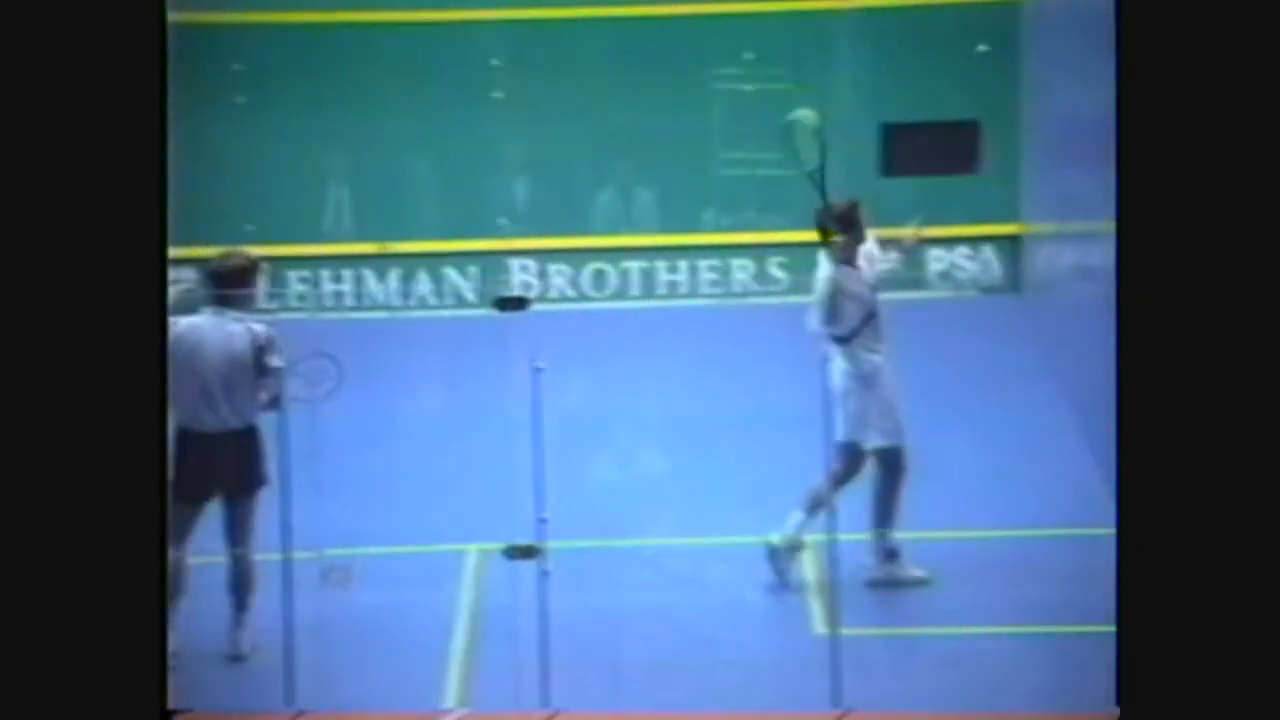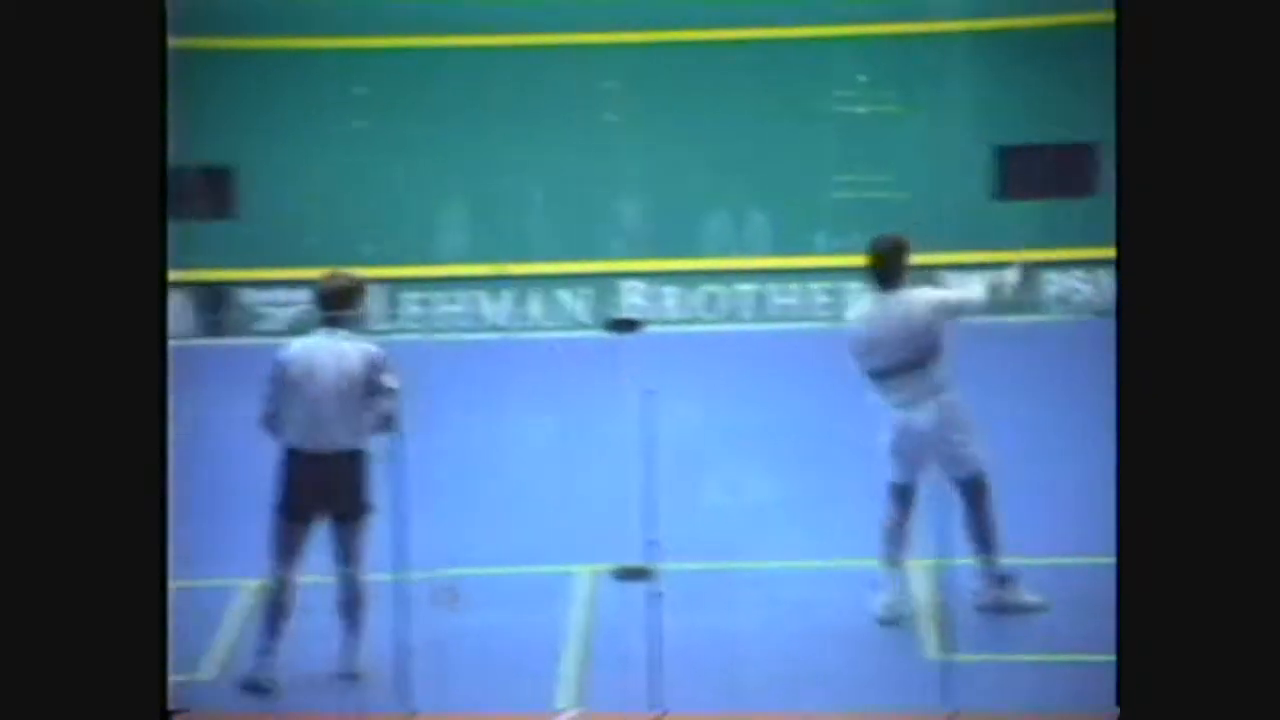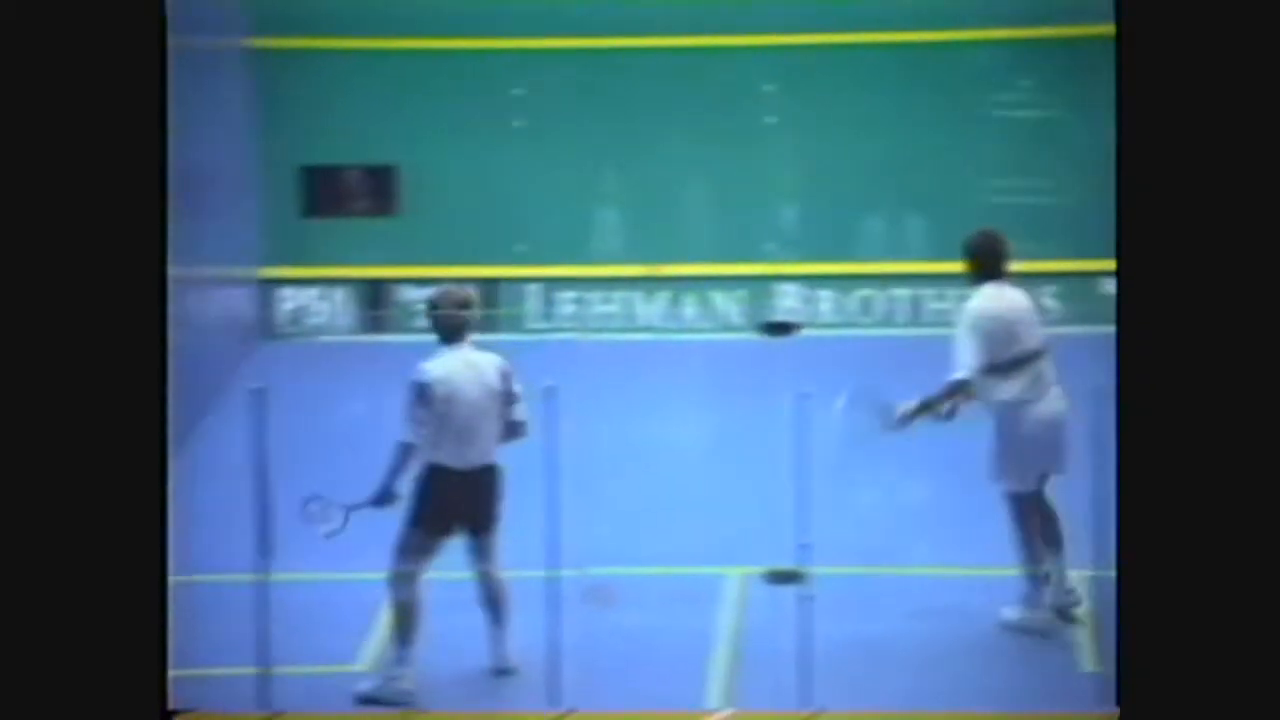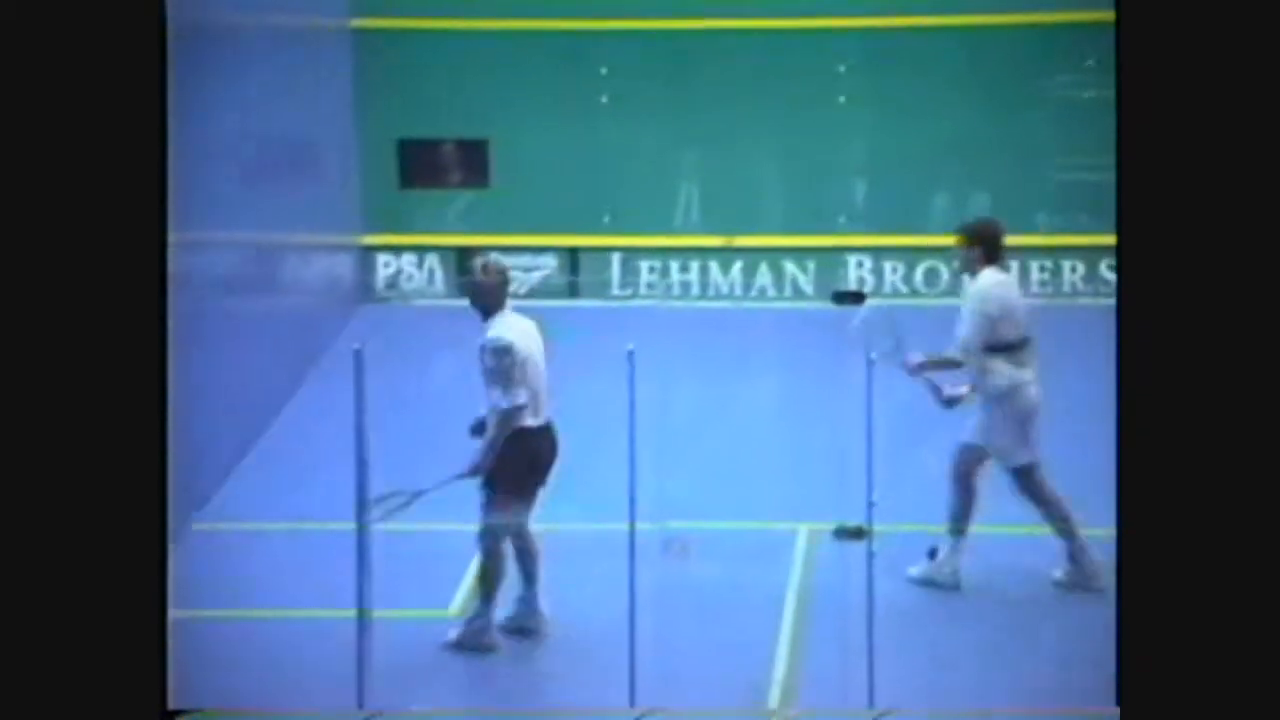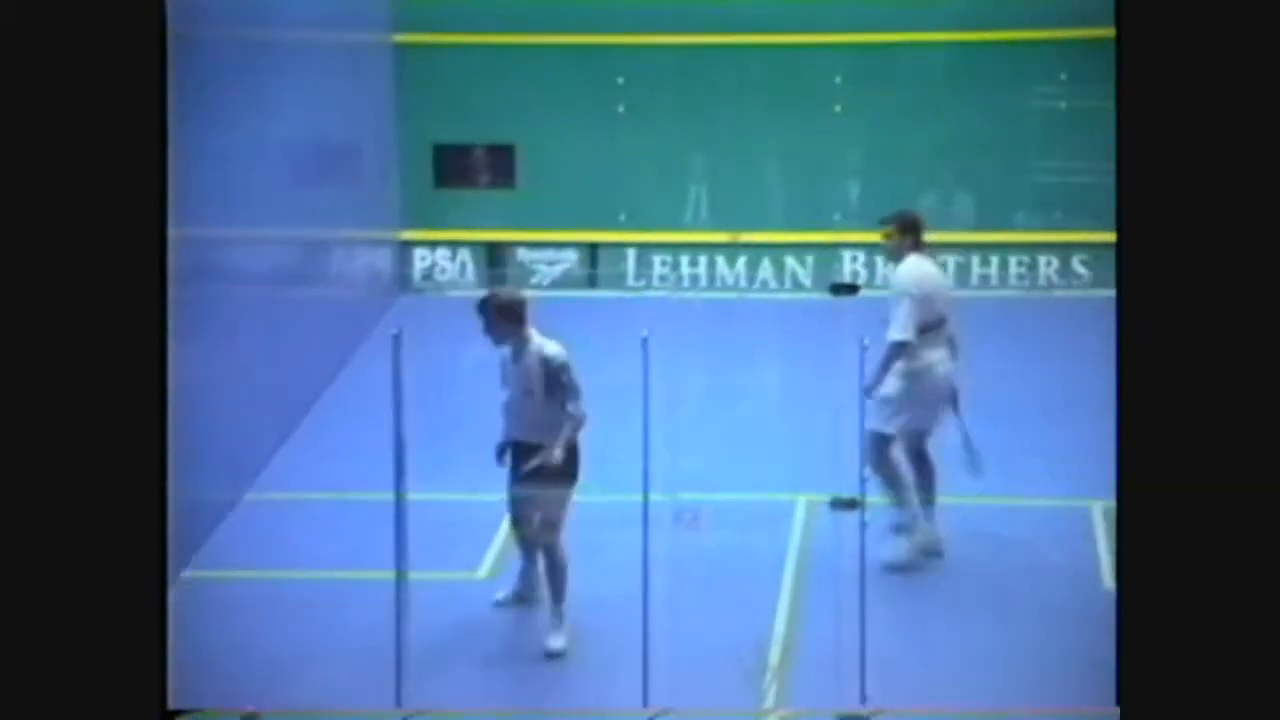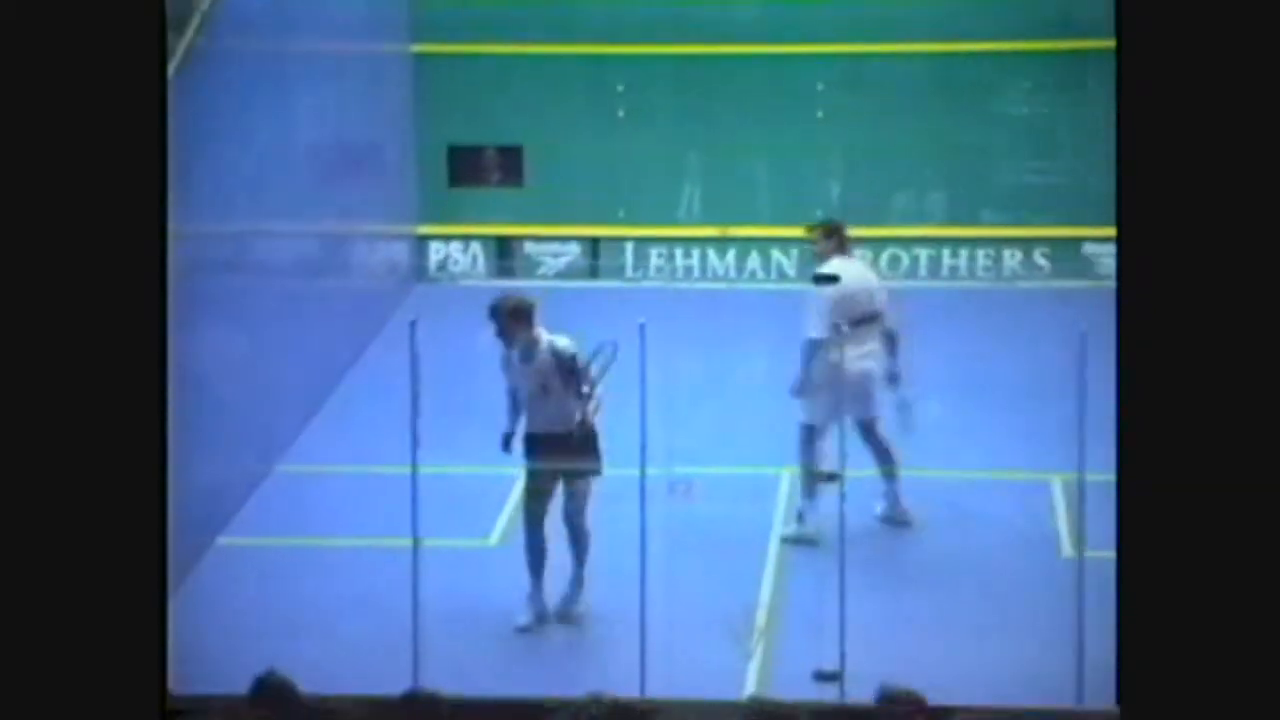
dt=0.3s
person 1, frame 1
left shoulder: (178, 331)
right shoulder: (258, 336)
left elbow: (171, 391)
right elbow: (272, 398)
left hip: (192, 445)
right hip: (238, 445)
left knee: (174, 546)
right knee: (240, 547)
left ankle: (168, 631)
right ankle: (239, 632)
person 1, frame 2
left shoulder: (290, 354)
right shoulder: (370, 356)
left elbow: (271, 417)
right elbow: (387, 418)
left hip: (303, 467)
right hip: (348, 467)
left knee: (282, 569)
right knee: (349, 568)
left ankle: (266, 663)
right ankle: (350, 655)
person 1, frame 3
left shoulder: (428, 374)
right shoulder: (497, 367)
left elbow: (414, 439)
right elbow: (516, 426)
left wrist: (387, 483)
left hip: (443, 482)
right hip: (483, 479)
left knee: (403, 575)
right knee: (485, 566)
left ankle: (398, 675)
right ankle: (500, 649)
person 1, frame 4
left shoulder: (498, 340)
right shoulder: (523, 325)
left elbow: (512, 403)
left wrist: (487, 451)
right wrist: (489, 418)
left hip: (522, 443)
right hip: (537, 437)
left knee: (491, 536)
right knee: (515, 526)
left ankle: (481, 628)
right ankle: (530, 610)
person 1, frame 5
left shoulder: (551, 356)
right shoulder: (510, 356)
left elbow: (577, 411)
left wrist: (560, 447)
right wrist: (507, 436)
left hip: (554, 454)
right hip: (526, 450)
left knee: (547, 536)
right knee: (519, 520)
left ankle: (560, 624)
right ankle: (527, 583)
person 1, frame 6
left shoulder: (560, 350)
right shoulder: (510, 357)
left elbow: (590, 391)
left wrist: (586, 413)
right wrist: (510, 427)
left hip: (577, 441)
right hip: (540, 442)
left knee: (573, 516)
right knee: (532, 521)
left ankle: (576, 585)
right ankle: (536, 600)
person 2, frame 1
left shoulder: (856, 253)
right shoulder: (834, 277)
left elbow: (868, 242)
right elbow: (824, 321)
right wrist: (835, 265)
left hip: (861, 374)
right hip: (862, 378)
left knee: (846, 467)
right knee: (892, 466)
left ankle: (789, 536)
right ankle: (886, 561)
person 2, frame 2
left shoulder: (858, 323)
right shoulder: (926, 304)
right elbow: (983, 295)
right wrist: (1010, 280)
left hip: (898, 422)
right hip: (939, 415)
left knee: (899, 505)
right knee: (977, 499)
left ankle: (893, 595)
right ankle: (997, 586)
person 2, frame 3
left shoulder: (977, 310)
right shoulder: (1021, 300)
left elbow: (966, 378)
left wrist: (919, 408)
right wrist: (958, 400)
left hip: (1017, 420)
right hip: (1050, 409)
left knee: (1024, 510)
right knee: (1033, 499)
left ankle: (1037, 606)
right ankle: (1059, 587)
person 2, frame 4
left shoulder: (982, 290)
right shoulder: (1003, 285)
left elbow: (960, 356)
left wrist: (923, 364)
right wrist: (971, 388)
left hip: (1006, 399)
right hip: (1006, 394)
left knee: (1031, 484)
right knee: (961, 470)
left ankle: (1082, 564)
right ankle: (948, 563)
person 2, frame 5
left shoulder: (906, 274)
right shoulder: (933, 271)
left elbow: (902, 339)
right elbow: (948, 333)
left wrist: (876, 379)
right wrist: (949, 380)
left hip: (915, 375)
right hip: (938, 372)
left knee: (877, 450)
right knee: (916, 448)
left ankle: (912, 532)
right ankle: (926, 532)
person 2, frame 6
left shoulder: (823, 278)
right shoulder: (867, 274)
left elbow: (816, 337)
right elbow: (888, 328)
left wrist: (803, 377)
right wrist: (893, 366)
left hip: (835, 371)
right hip: (867, 367)
left knee: (808, 439)
right knee: (871, 434)
